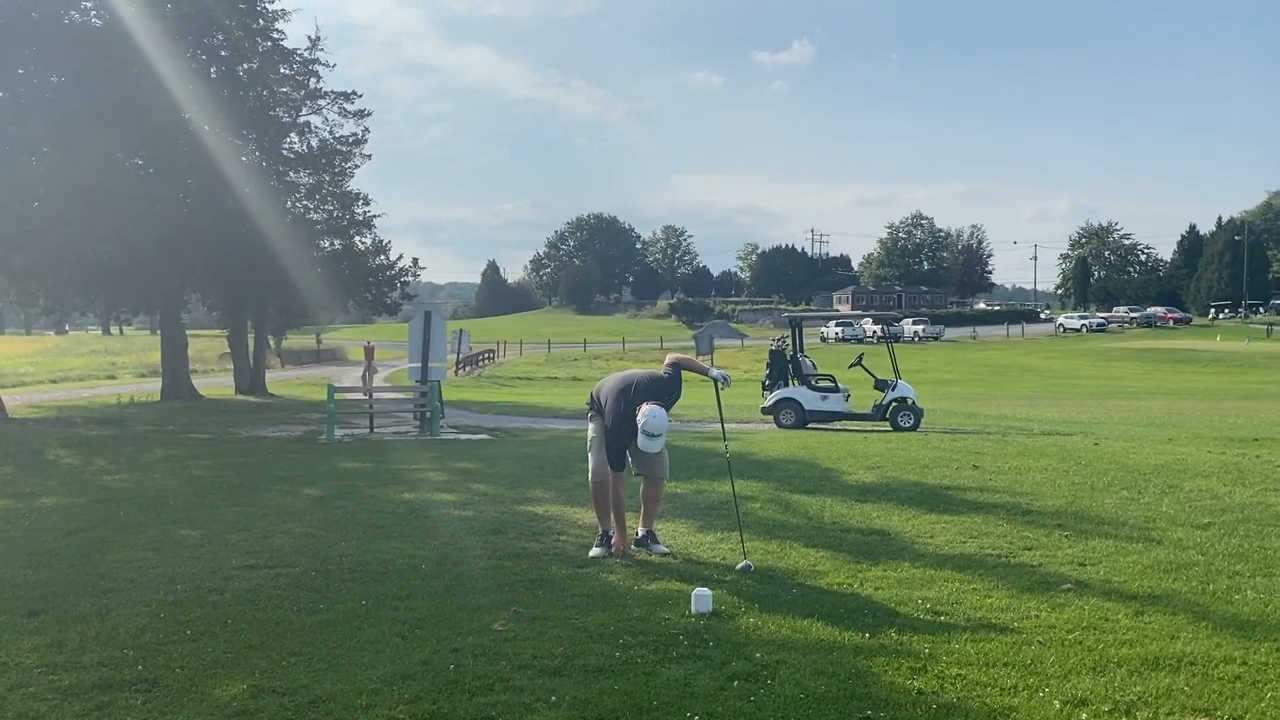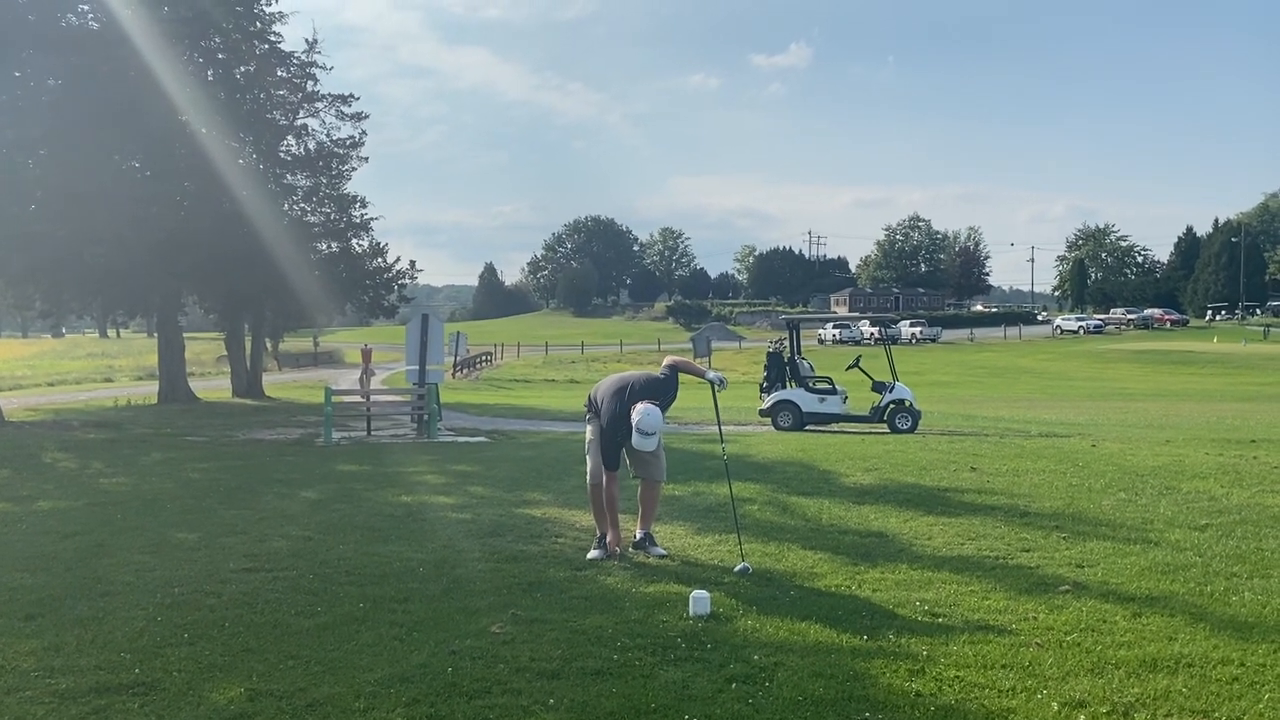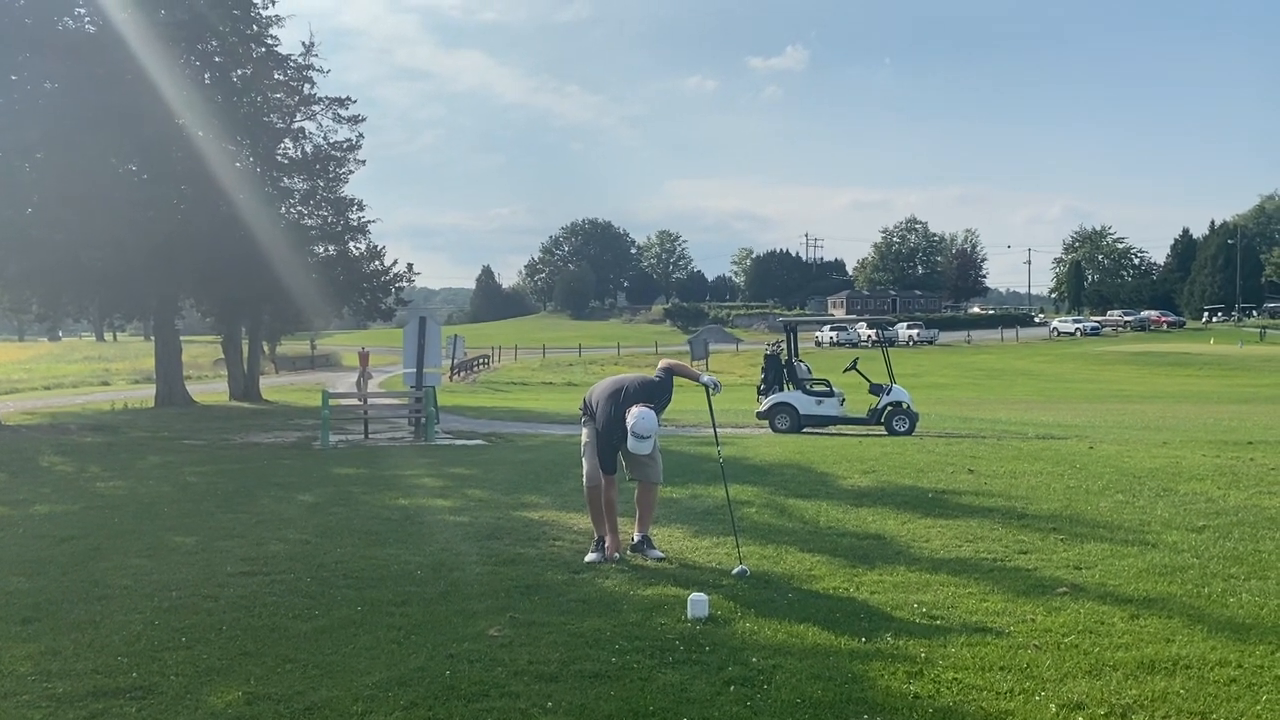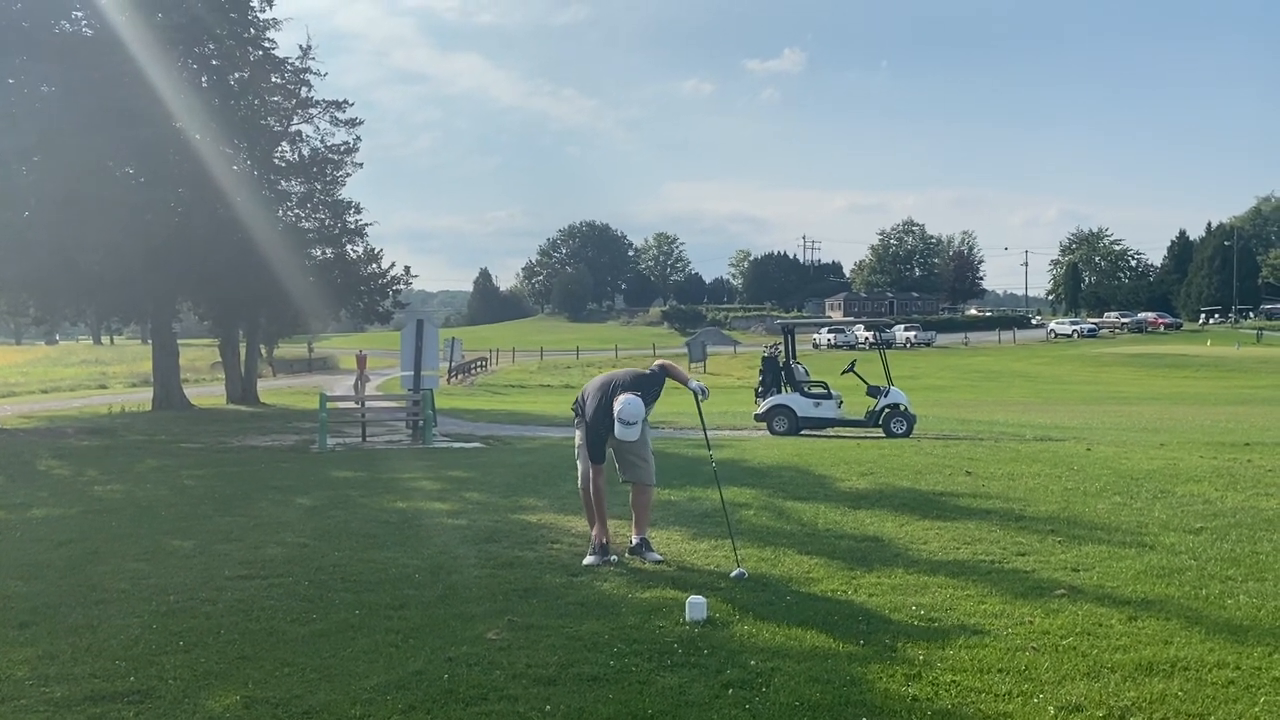
dt=0.4s
person 1, frame 1
left shoulder: (668, 389)
right shoulder: (618, 426)
left elbow: (672, 357)
right elbow: (617, 481)
left wrist: (709, 371)
right wrist: (621, 531)
left hip: (643, 407)
right hip: (603, 411)
left knee: (657, 471)
right knee: (599, 473)
left ankle: (645, 532)
right ankle: (605, 534)
person 1, frame 2
left shoulder: (664, 389)
right shoulder: (613, 427)
left elbow: (670, 360)
right elbow: (610, 480)
left wrist: (706, 373)
right wrist: (614, 530)
left hip: (644, 417)
right hip: (600, 414)
left knee: (655, 473)
right knee: (597, 475)
left ankle: (643, 535)
right ankle: (602, 536)
person 1, frame 3
left shoulder: (659, 392)
right shoulder: (609, 430)
left elbow: (665, 363)
right elbow: (609, 484)
left wrist: (700, 377)
right wrist: (613, 534)
left hip: (640, 420)
right hip: (596, 417)
left knee: (651, 475)
right knee: (593, 477)
left ankle: (641, 537)
right ankle: (601, 539)
person 1, frame 4
left shoulder: (648, 385)
right shoulder: (596, 419)
left elbow: (662, 364)
right elbow: (597, 475)
left wrist: (690, 382)
right wrist: (601, 524)
left hip: (633, 418)
right hip: (589, 419)
left knee: (644, 477)
right knee: (586, 478)
left ankle: (639, 540)
right ankle: (599, 543)
